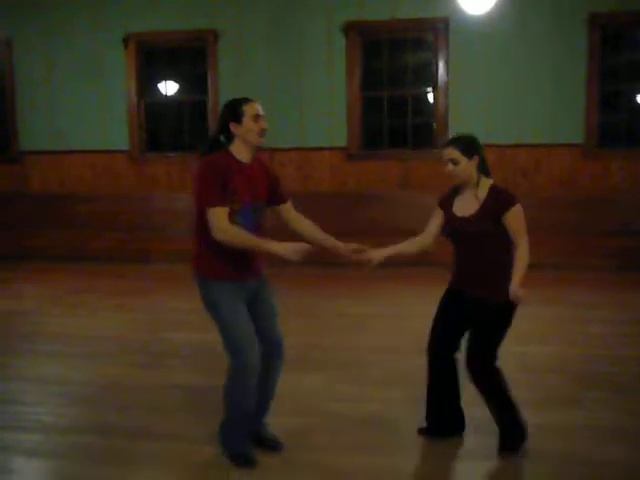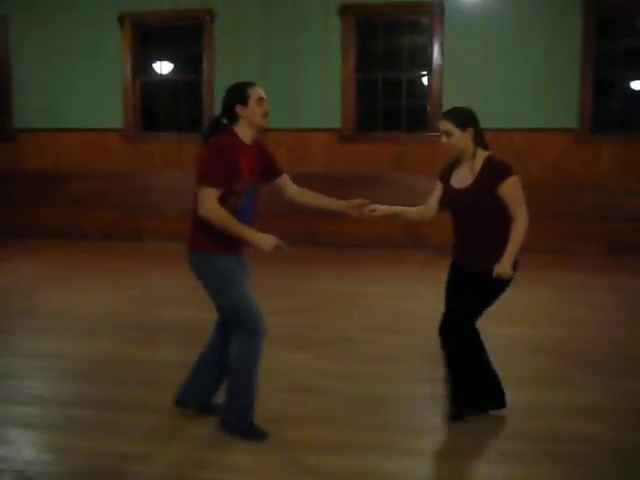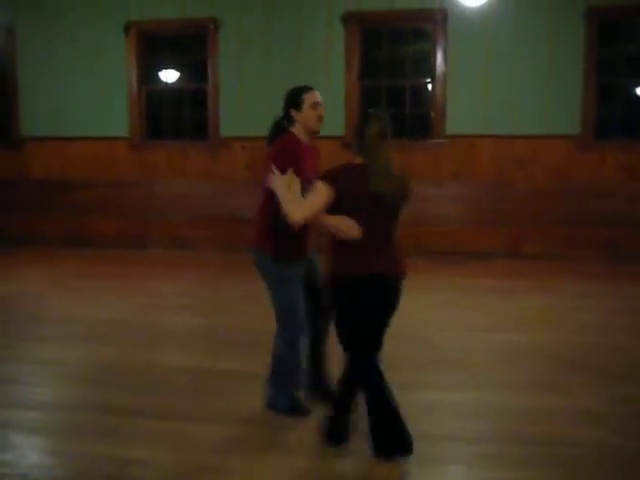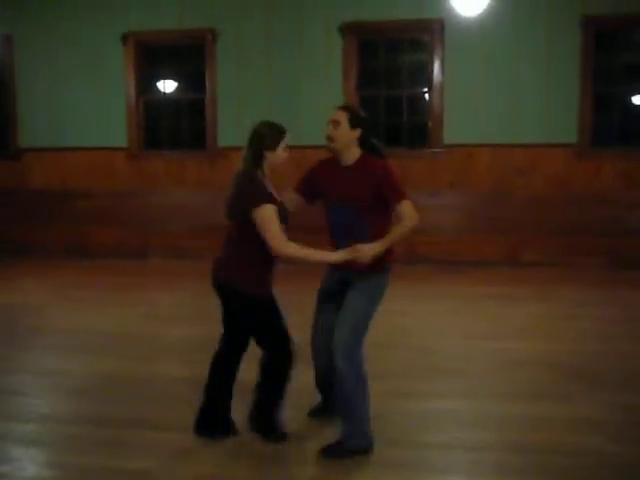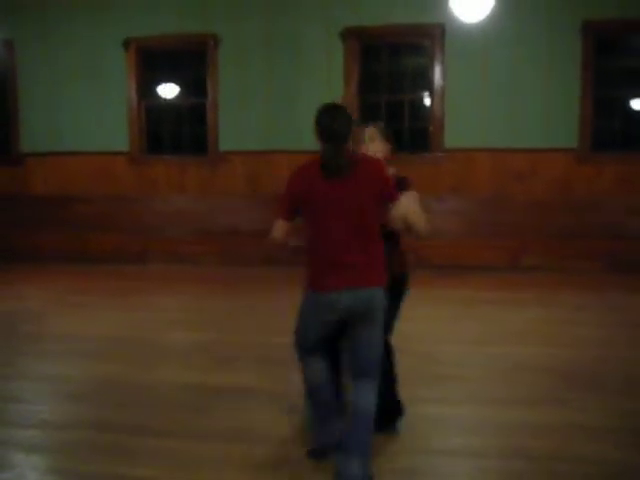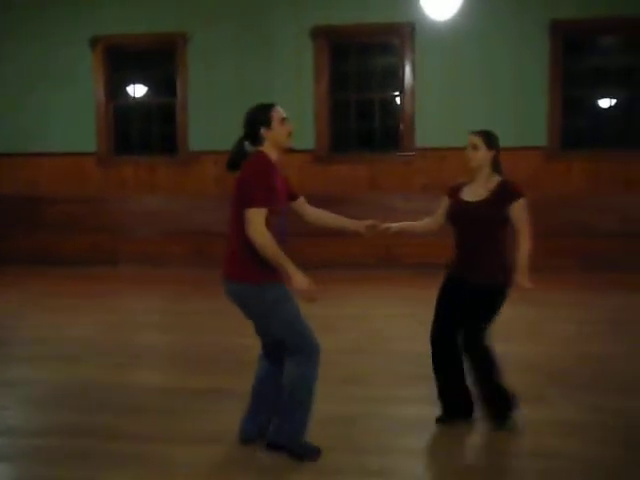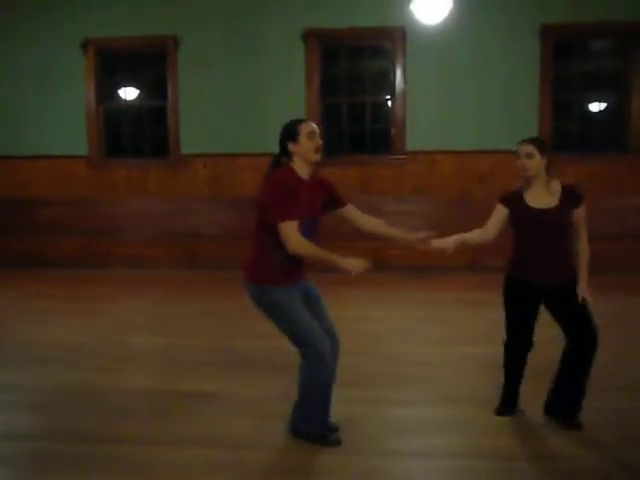
dt=0.7s
person 1, frame 1
left shoulder: (262, 171)
right shoulder: (212, 168)
left elbow: (294, 218)
right elbow: (220, 230)
left wrist: (338, 246)
right wrist: (277, 247)
left hip: (253, 276)
right hip: (218, 279)
left knee: (272, 350)
right knee: (247, 356)
left ankle: (254, 426)
right ankle: (234, 439)
person 1, frame 2
left shoulder: (258, 151)
right shoulder: (219, 148)
left elbow: (293, 191)
right elbow: (206, 208)
left wrist: (342, 206)
right wrist: (254, 236)
left hip: (232, 252)
right hip: (210, 253)
left knee: (232, 327)
right knee: (252, 327)
left ankle: (194, 394)
right ankle: (237, 416)
person 1, frame 3
left shoulder: (309, 149)
right shoulder: (284, 149)
right wrist: (332, 224)
left hip: (298, 249)
right hip: (275, 252)
left knee: (321, 309)
right knee: (292, 324)
left ankle: (314, 379)
right ankle: (282, 396)
person 1, frame 4
left shoulder: (376, 170)
right shoulder: (322, 171)
left elbow: (409, 218)
right elbow: (288, 203)
left wrist: (379, 246)
left hip: (371, 273)
right hip: (338, 269)
left knee: (344, 346)
right knee: (321, 341)
left ankle: (356, 435)
right ankle: (332, 401)
person 1, frame 5
left shoulder: (304, 176)
right shoulder: (374, 169)
left elbow: (278, 234)
right elbow: (400, 216)
left wrist: (305, 232)
left hip: (325, 290)
right hip: (370, 288)
left knee: (310, 350)
right knee: (364, 376)
left ankle: (329, 432)
person 1, frame 6
left shoulder: (265, 169)
right shoulder: (261, 169)
left elbow: (309, 212)
right elbow: (256, 230)
left wrist: (355, 225)
right wrist: (293, 272)
left hip: (250, 278)
right hip: (255, 281)
left knee: (277, 350)
right knee: (305, 351)
left ankle: (256, 425)
right ankle: (285, 434)
person 1, frame 7
left shoulder: (318, 185)
right shoulder: (279, 184)
left elbow: (361, 220)
right elbow: (292, 242)
left wrist: (409, 236)
right wrist: (342, 262)
left hip: (296, 278)
right hip: (268, 283)
left knee: (328, 342)
right knee: (316, 347)
left ankle: (316, 415)
right ankle: (306, 423)
person 2, frame 1
left shoulder: (501, 198)
right shoulder: (450, 199)
left elbow: (521, 244)
right elbow: (425, 240)
left wrist: (516, 284)
right wrist: (385, 252)
left hip: (496, 295)
right hip: (461, 289)
left knee: (479, 360)
right knee: (438, 349)
left ankle: (513, 431)
right ankle: (445, 422)
person 2, frame 2
left shoulder: (497, 169)
right shoulder: (450, 171)
left elbow: (520, 217)
right elbow: (427, 211)
left wrist: (507, 259)
right wrist: (389, 210)
left hip: (493, 265)
right hip: (463, 262)
left knee: (452, 325)
right knee: (459, 325)
left ankle: (464, 399)
right ankle: (486, 397)
person 2, frame 3
left shoulder: (338, 176)
right shoulder: (397, 182)
left elbow: (298, 217)
left wrist: (279, 187)
left hip: (348, 279)
right hip: (388, 279)
left knee: (361, 355)
right knee: (367, 349)
left ankle: (393, 437)
right ankle: (338, 422)
person 2, frame 4
left shoulder: (251, 183)
right shoulder: (257, 191)
right elbow: (279, 246)
right wrist: (333, 256)
left hip: (229, 277)
right hip: (245, 284)
left knee: (232, 346)
right knee: (279, 349)
left ankle: (213, 421)
right ankle: (263, 418)
person 2, frame 5
left shoulder: (398, 184)
left elbow: (421, 227)
left wrist: (408, 215)
left hip: (389, 275)
right knee: (334, 334)
left ankle: (388, 410)
person 2, frame 6
left shoulder: (507, 190)
right shoulder: (458, 190)
left elbow: (523, 235)
right elbow: (434, 222)
left wrist: (521, 271)
right wrist: (399, 227)
left hip: (489, 279)
right hip: (459, 276)
left knee: (472, 339)
right knee: (441, 336)
left ankle: (501, 403)
right ankle: (456, 407)
person 2, frame 7
left shoulder: (570, 195)
right shoulder: (512, 198)
left elbow: (580, 240)
right elbow: (488, 233)
left wrist: (582, 280)
right wrist: (457, 239)
left hip: (561, 281)
right hip: (520, 281)
left knee: (585, 338)
right knee: (517, 341)
left ankle: (561, 408)
right ankle: (509, 398)
